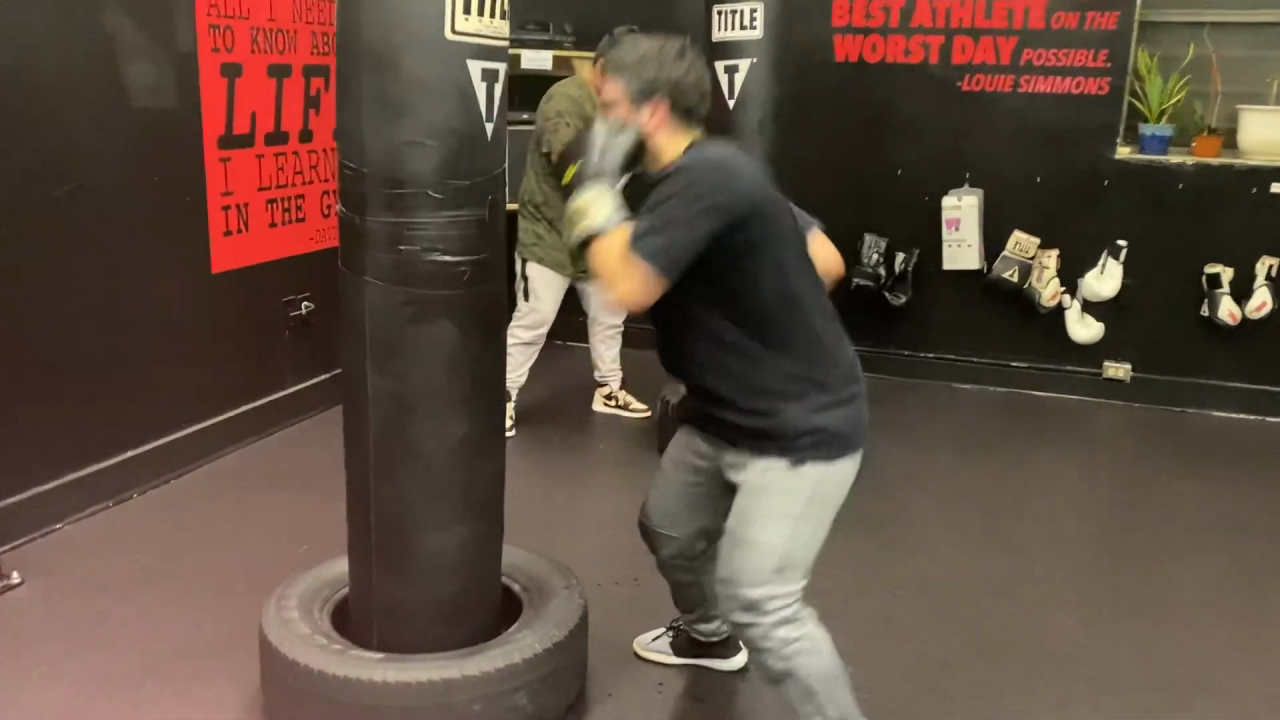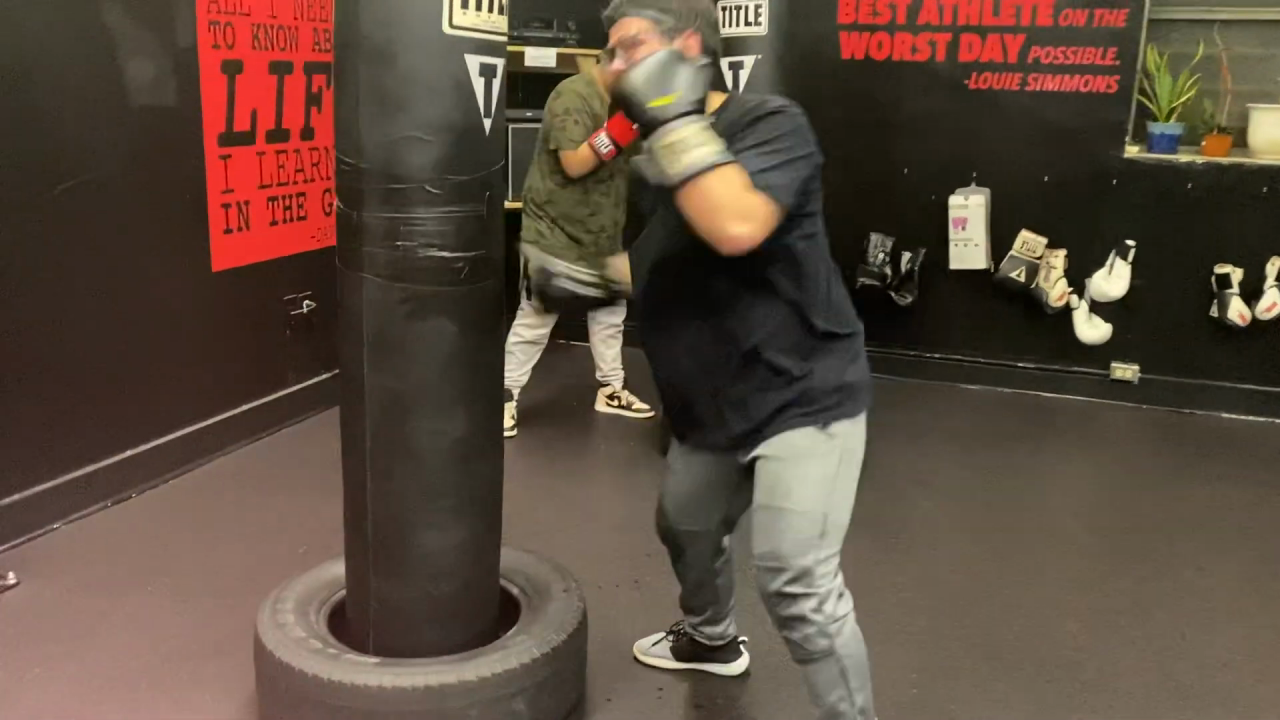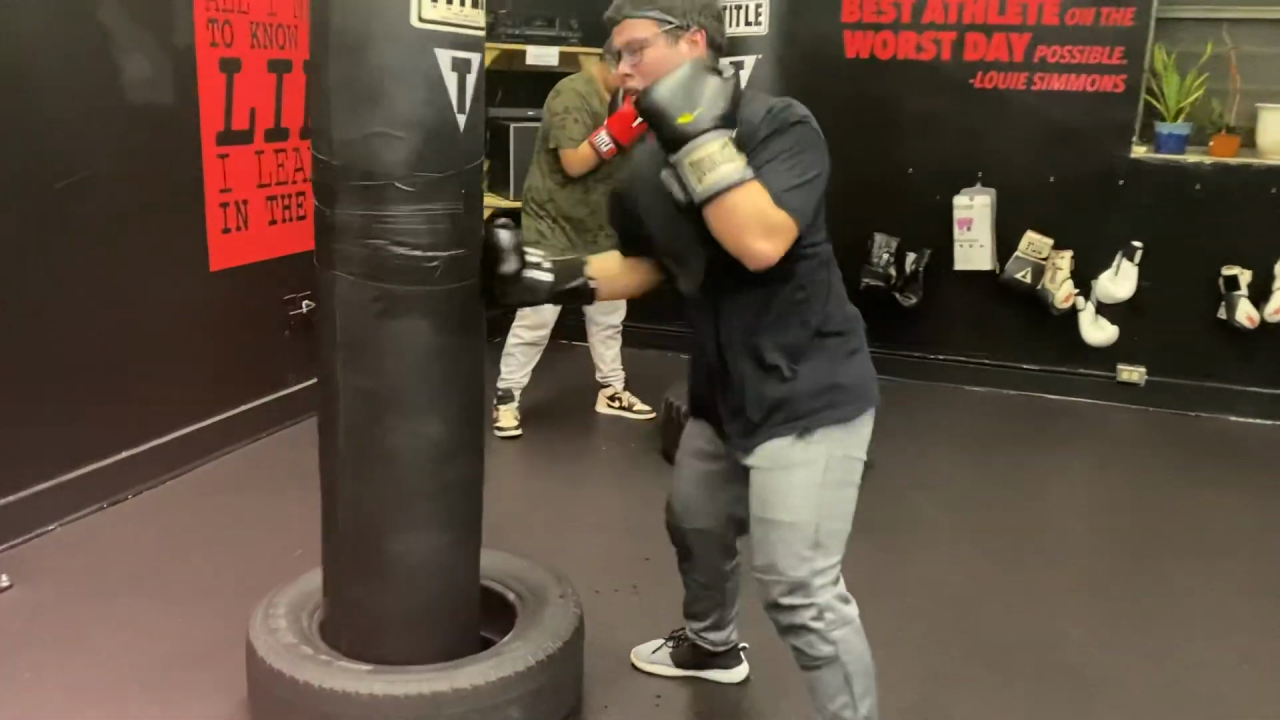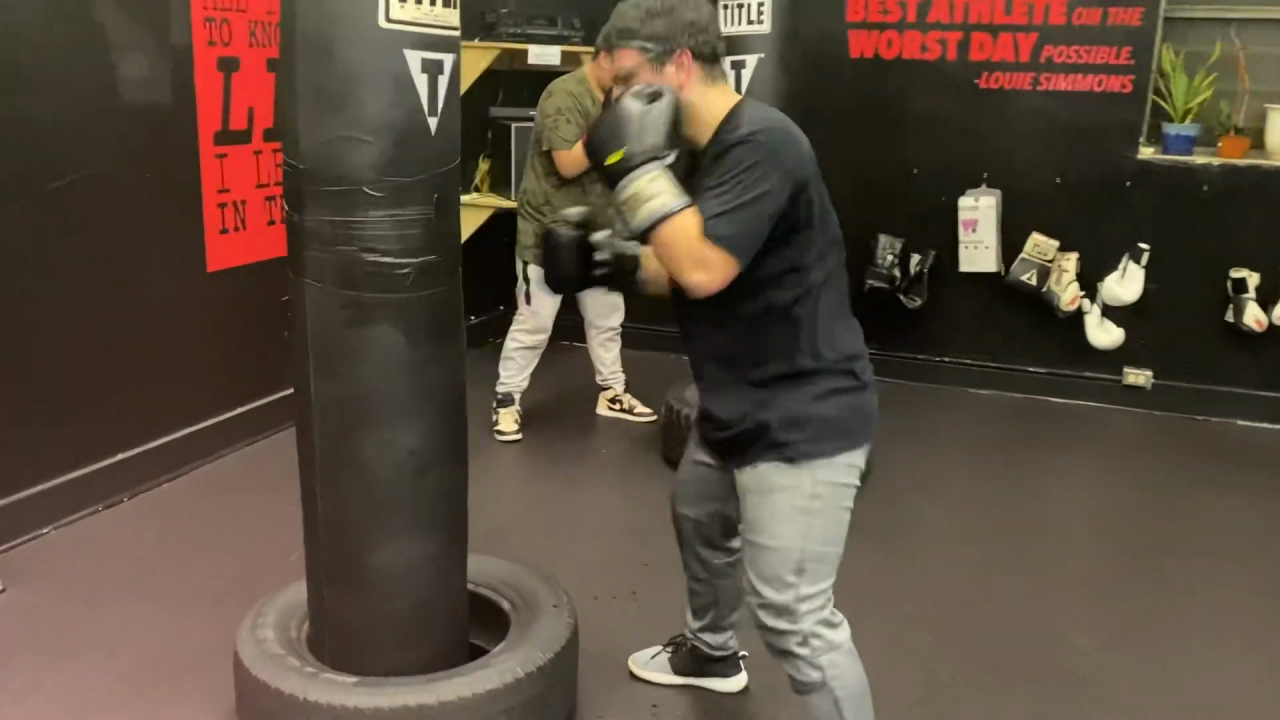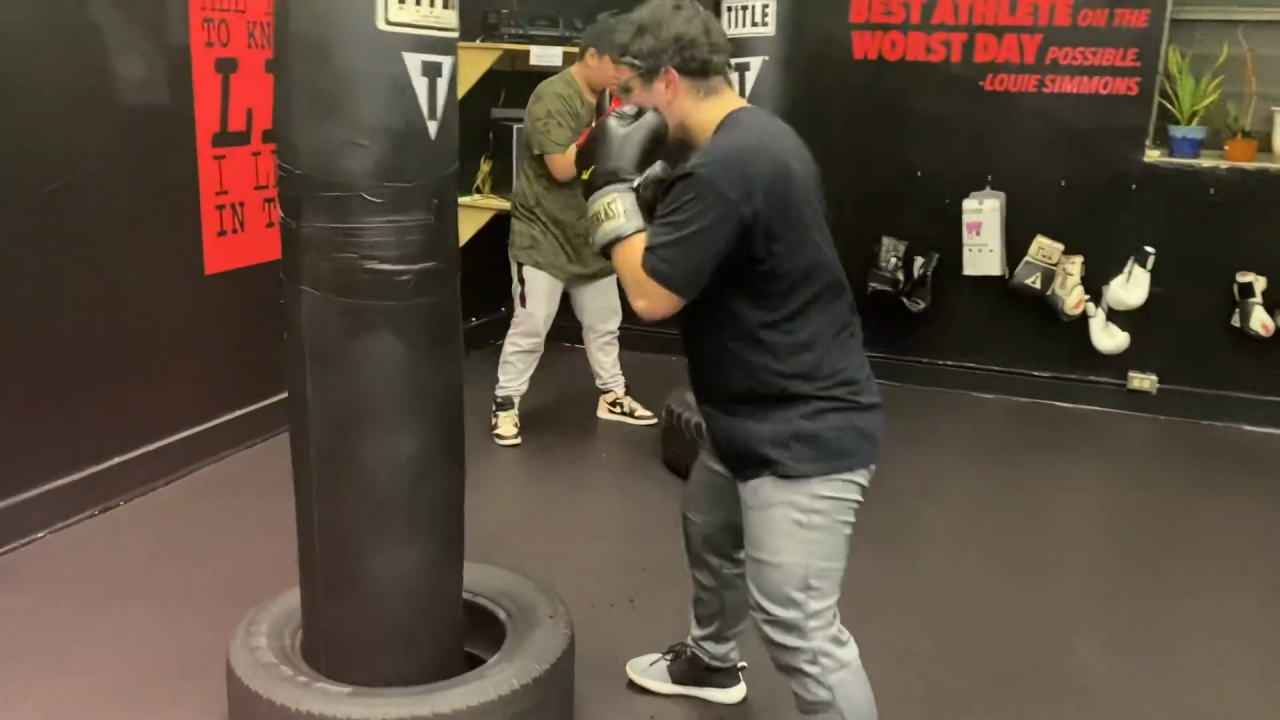
dt=0.1s
person 1, frame 1
left shoulder: (718, 176)
right shoulder: (704, 177)
left elbow: (630, 290)
right elbow: (826, 263)
left wrist: (593, 187)
left hip: (804, 428)
right hip: (726, 415)
left knee: (756, 602)
right knee: (667, 526)
right ankle: (707, 634)
person 1, frame 2
left shoulder: (771, 122)
right shoulder: (660, 151)
left elbow: (739, 229)
left wrist: (671, 115)
left hip: (809, 398)
right hip: (716, 400)
left knee: (796, 580)
right knee: (684, 520)
right ankle: (711, 636)
person 1, frame 3
left shoulder: (781, 124)
right shoulder: (663, 153)
left elbow: (762, 243)
right elbow: (645, 270)
left wrist: (697, 130)
right wrist: (556, 278)
left hip: (810, 395)
right hip: (730, 393)
left knee: (799, 589)
right knee: (697, 521)
right ankle: (711, 641)
person 1, frame 4
left shoulder: (756, 144)
right shoulder: (703, 159)
left elbow: (703, 270)
right elbow: (681, 269)
left wrist: (635, 164)
right wrist: (604, 259)
left hip: (804, 414)
right hip: (739, 406)
left knee: (790, 612)
right knee: (698, 516)
right ankle: (712, 649)
person 1, frame 5
left shoulder: (722, 168)
right shoulder: (762, 137)
left elbow: (652, 297)
left wrist: (613, 184)
right wrist: (652, 197)
left hip: (807, 432)
right hip: (756, 415)
left knee: (798, 628)
right knee: (710, 525)
right ankle: (711, 659)
person 2, frame 1
right shoulder: (563, 100)
right elbow: (568, 165)
right hip: (548, 234)
left knee: (609, 313)
right knee: (531, 323)
left ankle: (607, 389)
right ankle: (502, 398)
person 2, frame 2
right shoulder: (573, 94)
left elbow: (633, 164)
right elbow: (574, 164)
right wrist: (620, 128)
left hip: (599, 231)
right hip: (553, 229)
left knee: (610, 313)
right knee: (534, 319)
left ankle: (610, 389)
right ankle: (505, 395)
person 2, frame 3
left shoulder: (623, 99)
right shoulder: (571, 95)
right elbow: (574, 165)
right wrist: (620, 127)
left hip: (599, 230)
right hip: (552, 229)
left knee: (608, 316)
right knee: (535, 321)
left ankle: (611, 390)
right ankle: (505, 398)
person 2, frame 4
right shoulder: (563, 94)
right elbow: (568, 164)
right hip: (548, 232)
left knee: (607, 318)
right knee: (533, 324)
left ankle: (611, 392)
right ankle: (505, 401)
person 2, frame 5
left shoulder: (607, 99)
right shoulder: (552, 97)
right elbow: (563, 168)
left hip: (590, 236)
right hip: (543, 236)
left knee: (604, 322)
right knee: (530, 328)
left ankle: (612, 395)
right ankle: (505, 405)
